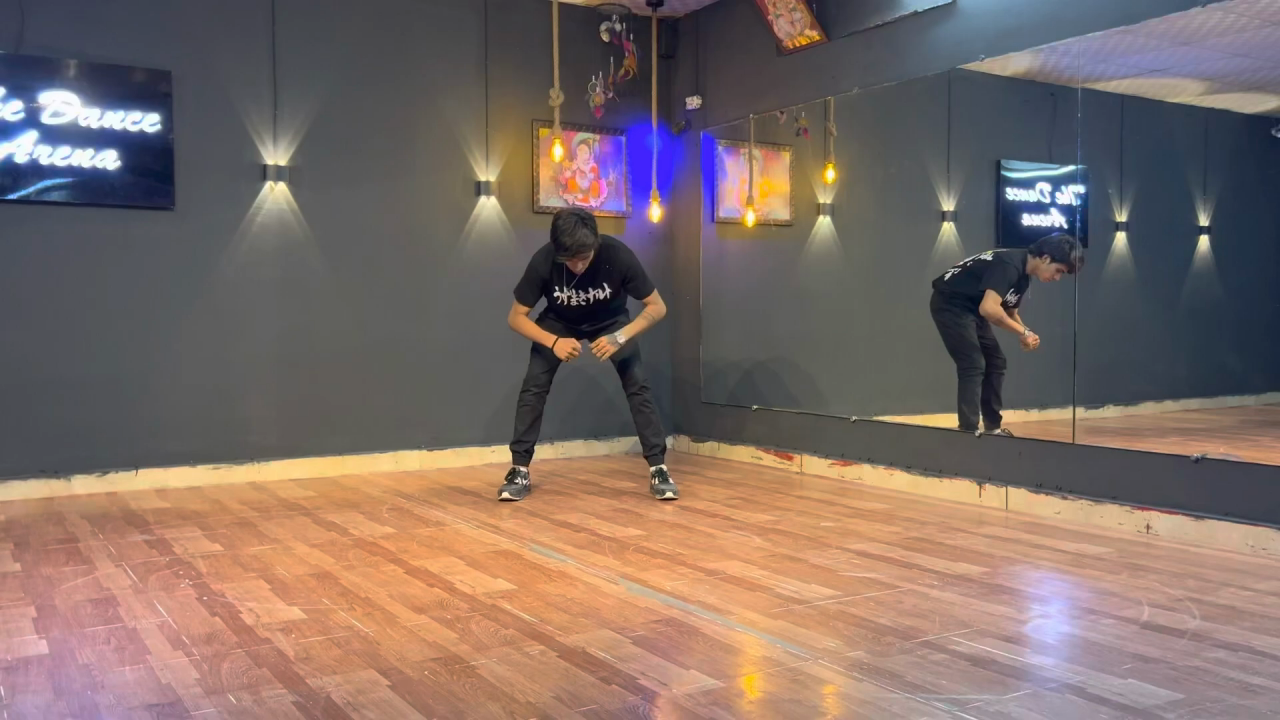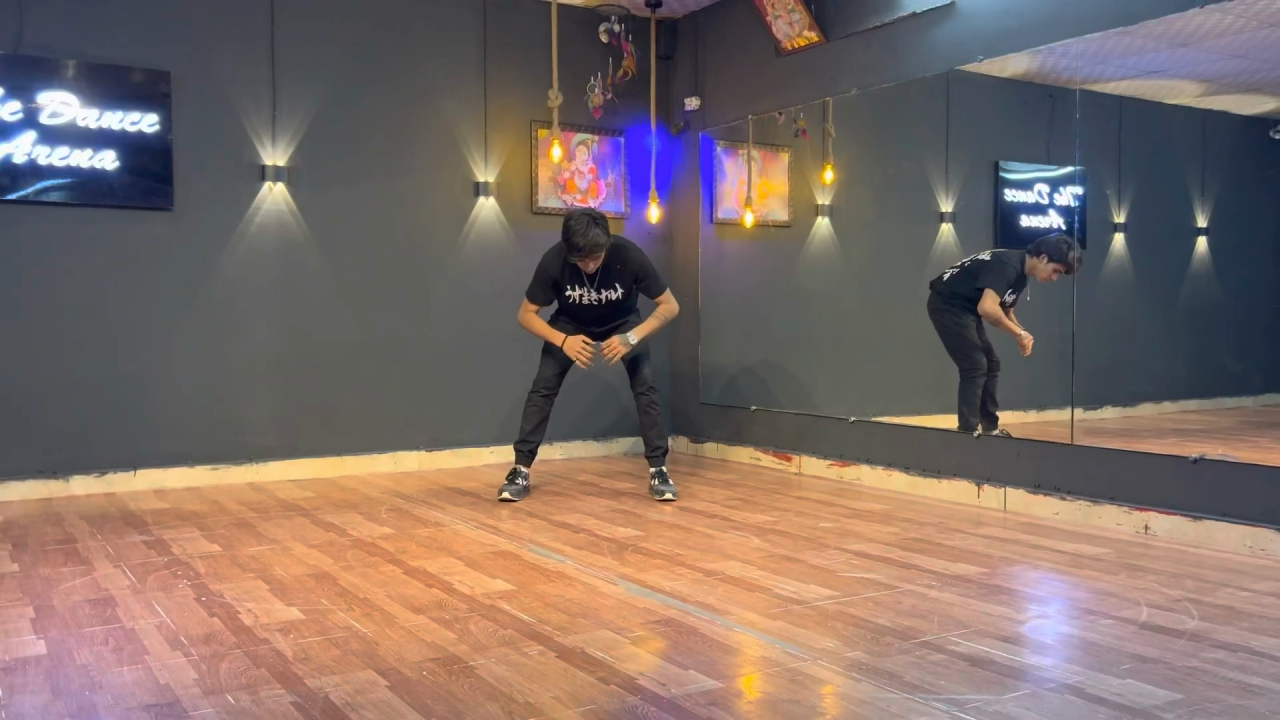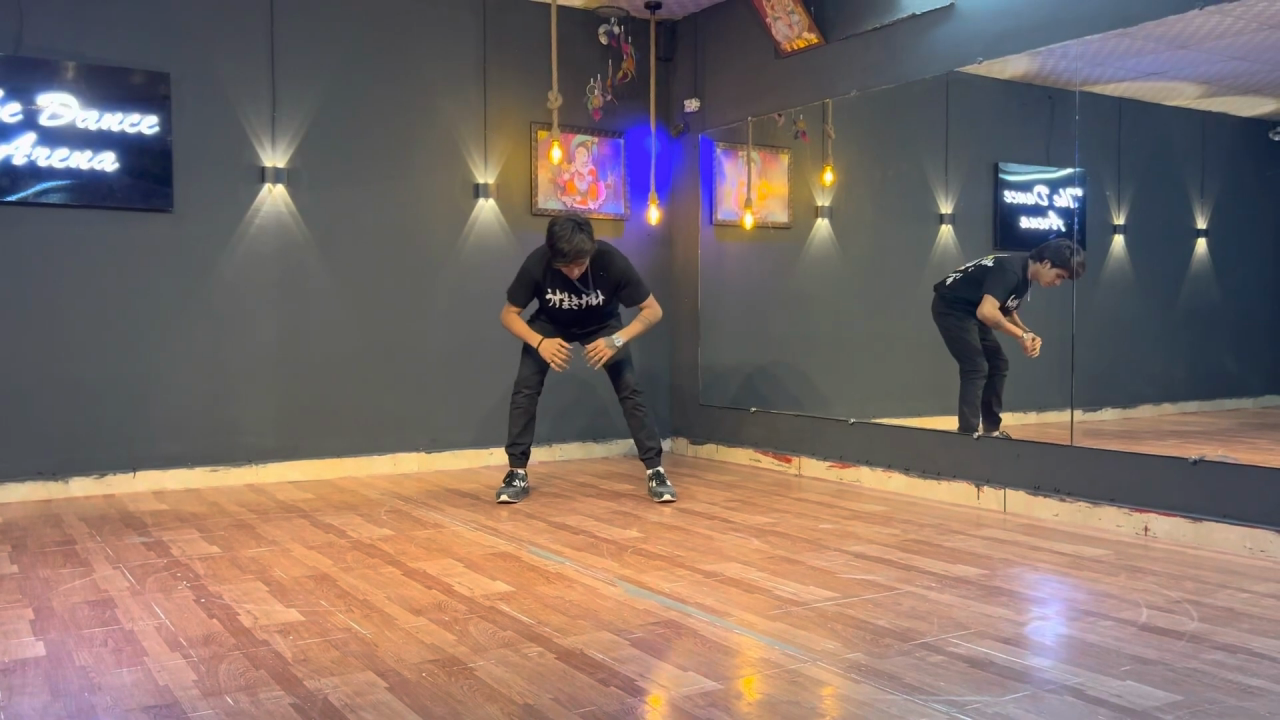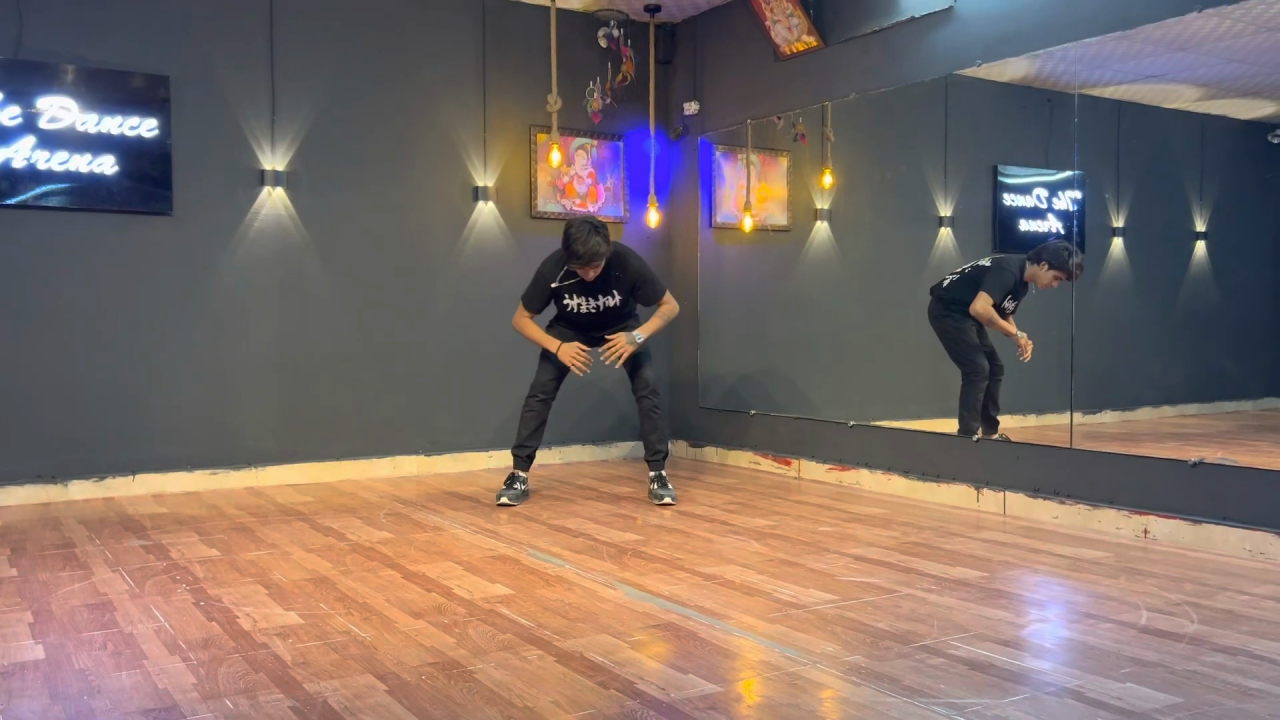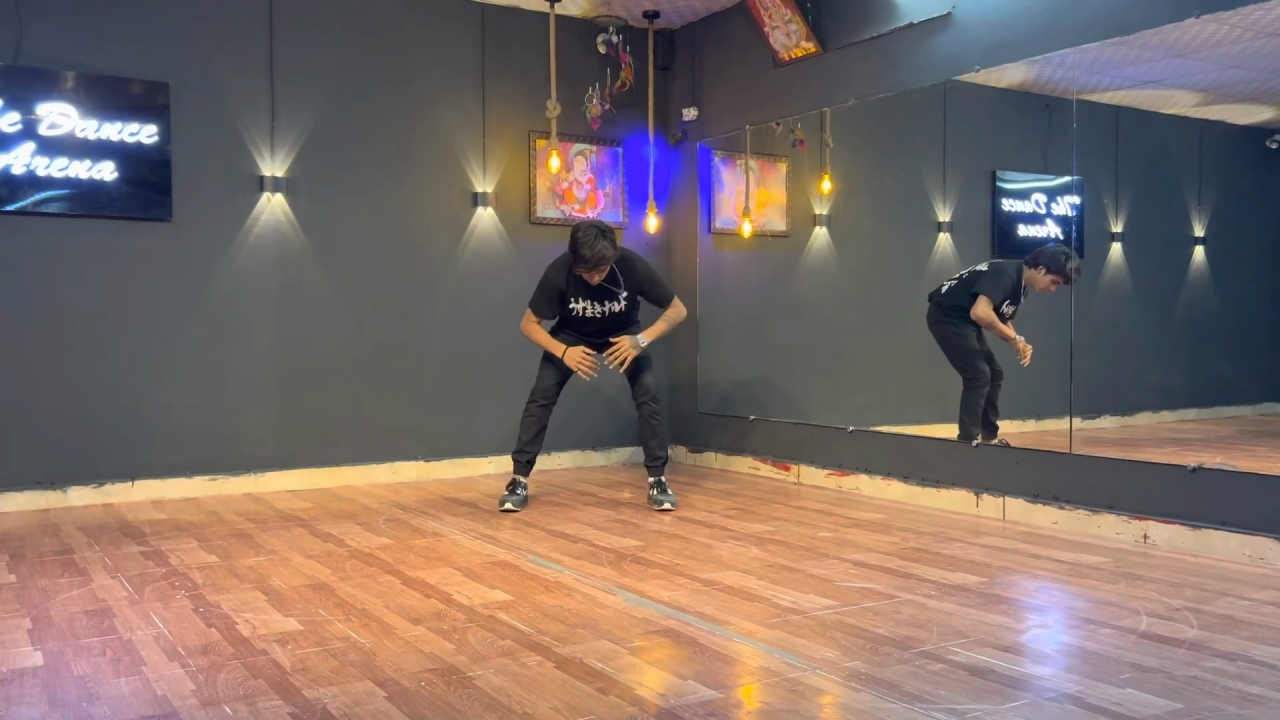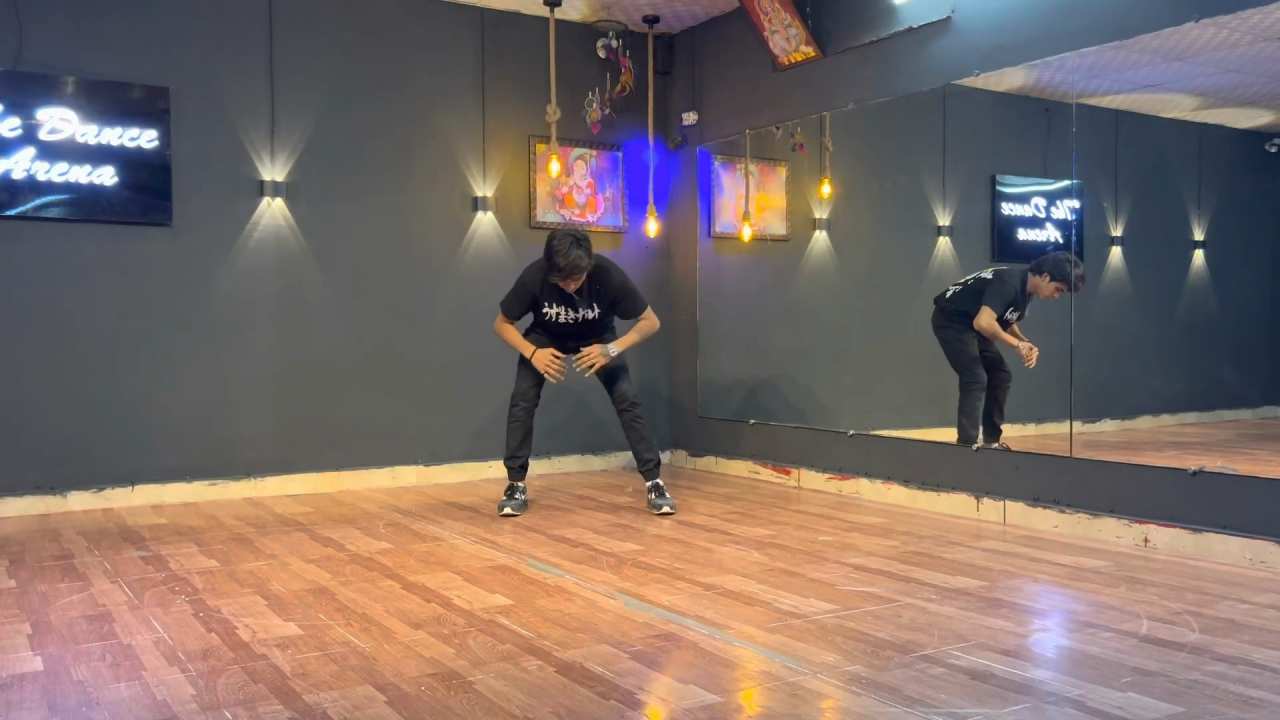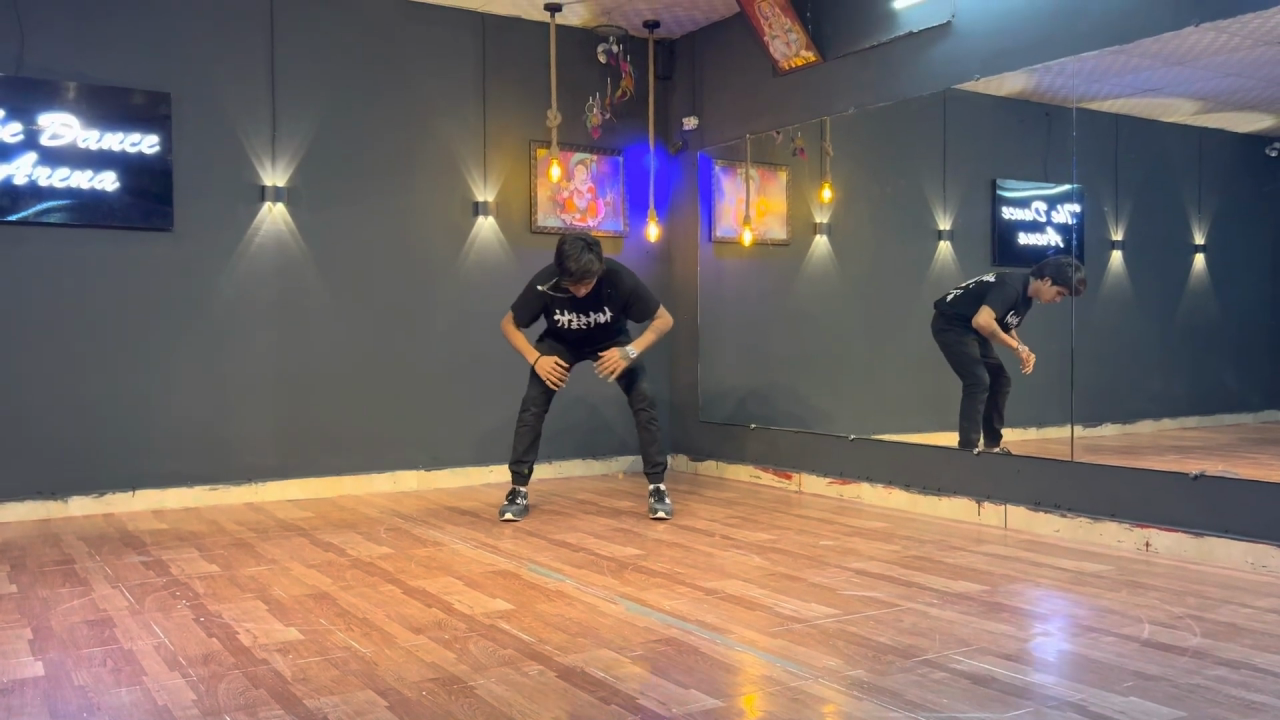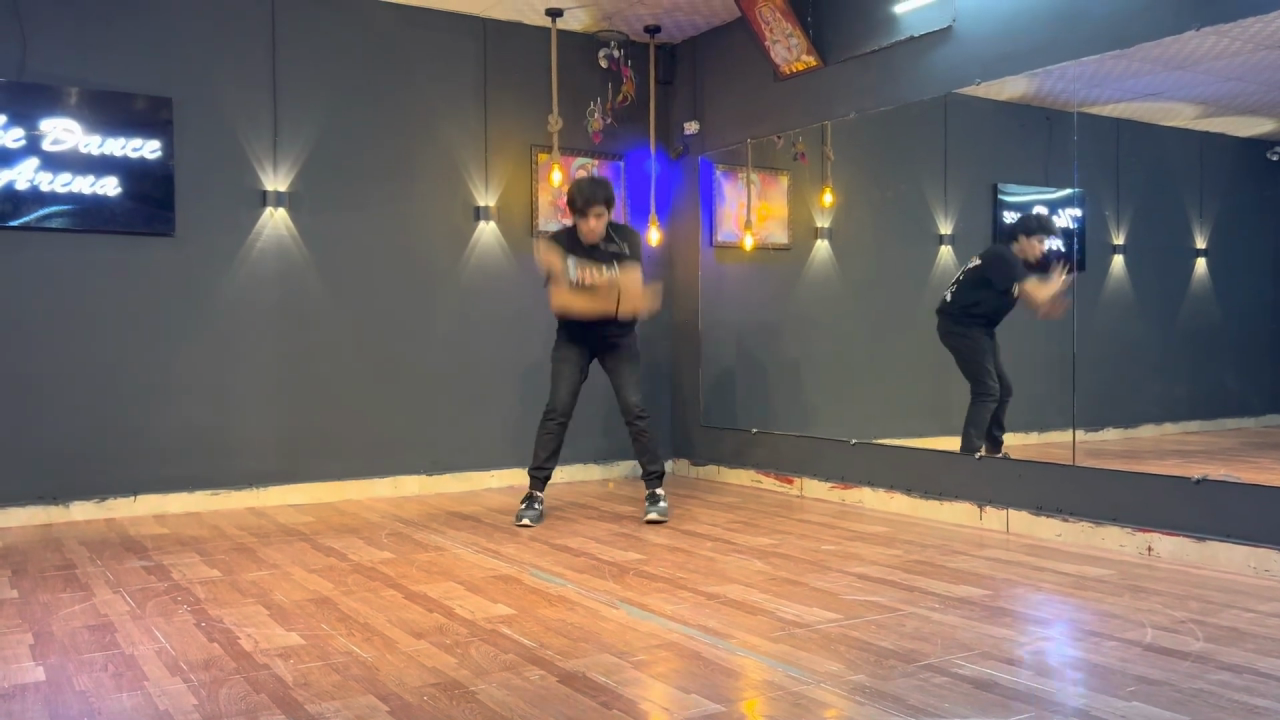
dt=0.3s
person 1, frame 1
left shoulder: (618, 255)
right shoulder: (543, 261)
left elbow: (657, 306)
right elbow: (516, 316)
left wrist: (621, 337)
right wrist: (553, 342)
left hip: (611, 322)
right hip: (559, 324)
left knee: (637, 386)
right knee: (533, 386)
left ankle: (658, 468)
right ankle: (520, 470)
person 1, frame 2
left shoulder: (629, 255)
right shoulder: (554, 260)
left elbow: (669, 306)
right elbow: (526, 313)
left wrist: (632, 338)
right wrist: (563, 341)
left hip: (622, 323)
right hip: (570, 324)
left knee: (645, 387)
right knee: (543, 387)
left ankle: (658, 469)
right ankle: (521, 469)
person 1, frame 3
left shoulder: (612, 261)
right shoulder: (537, 263)
left elbow: (653, 310)
right elbow: (509, 314)
left wrist: (617, 340)
right wrist: (539, 343)
left hip: (603, 326)
right hip: (550, 326)
left knee: (629, 390)
right knee: (525, 388)
left ankle: (655, 471)
right ankle: (517, 472)
person 1, frame 4
left shoulder: (628, 262)
right shoulder: (552, 268)
left elbow: (670, 306)
right elbow: (521, 319)
left wrist: (637, 337)
right wrist: (557, 347)
left hip: (621, 329)
right hip: (569, 330)
left knee: (647, 390)
right knee: (540, 392)
left ankle: (657, 474)
right ankle: (519, 474)
person 1, frame 5
left shoulder: (633, 266)
right shoulder: (558, 272)
left elbow: (677, 310)
right elbow: (529, 323)
left wrist: (642, 340)
right wrist: (563, 352)
left hip: (623, 334)
right hip: (570, 335)
left knee: (647, 397)
right knee: (541, 396)
left ankle: (657, 479)
right ankle: (519, 480)
person 1, frame 6
left shoulder: (609, 275)
right shoulder: (534, 277)
left elbow: (650, 321)
right elbow: (502, 323)
left wrist: (613, 349)
right wrist: (533, 353)
left hip: (597, 339)
right hip: (546, 340)
left knee: (627, 400)
right knee: (522, 400)
left ankle: (654, 481)
right ankle: (516, 484)
person 1, frame 7
left shoulder: (620, 278)
right shoulder: (543, 283)
left elbow: (663, 319)
right elbow: (509, 325)
left wrist: (631, 351)
right wrist: (535, 359)
left hip: (612, 343)
right hip: (559, 344)
left knee: (643, 401)
right knee: (533, 405)
left ankle: (657, 486)
right ankle: (519, 489)
person 1, frame 8
left shoulder: (626, 239)
right shoulder: (559, 242)
left elbow: (648, 300)
right elbow: (558, 300)
right wrist: (614, 304)
left hip: (618, 338)
right hip: (573, 337)
left knee: (635, 410)
right knee: (557, 410)
left ankle: (655, 491)
right ankle: (535, 494)
person 2, frame 1
left shoulder: (1023, 275)
right shoulder: (1010, 265)
left elbow: (1009, 313)
right elbow: (988, 308)
left wrist: (1027, 333)
right wrist: (1023, 331)
left hip: (970, 308)
right hip: (950, 304)
left knee: (996, 363)
right knee: (974, 365)
left ankle: (992, 427)
right ankle: (969, 431)
person 2, frame 2
left shoulder: (1021, 273)
right shoulder: (1008, 265)
left elbow: (1004, 311)
right elbow: (986, 307)
left wrist: (1022, 334)
right wrist: (1019, 333)
left hip: (965, 308)
right hip: (947, 304)
left knee: (990, 365)
right knee: (975, 367)
left ankle: (990, 428)
right ankle: (968, 432)
person 2, frame 3
left shoulder: (1024, 276)
right shoulder: (1011, 271)
left elbow: (1007, 312)
right elbow: (986, 312)
left wrist: (1028, 335)
right wrist: (1021, 335)
left hip: (969, 311)
right hip: (951, 308)
left knee: (998, 364)
right knee: (977, 368)
left ankle: (991, 430)
right ankle: (968, 433)
person 2, frame 4
left shoulder: (1022, 282)
right shoulder: (1007, 271)
left elbow: (1004, 316)
right elbow: (979, 308)
left wrist: (1022, 340)
right wrist: (1016, 334)
left hip: (965, 315)
right hip: (947, 310)
left knee: (994, 369)
right knee: (977, 370)
left ankle: (989, 432)
right ankle: (968, 436)
person 2, frame 5
left shoulder: (1021, 287)
right shoulder: (1004, 275)
left elbow: (1002, 321)
right elbow: (979, 312)
left wrist: (1020, 344)
right wrist: (1015, 337)
left hip: (964, 321)
right hip: (946, 317)
left knee: (993, 374)
right knee: (979, 376)
left ankle: (989, 437)
right ankle: (967, 441)
person 2, frame 6
left shoulder: (1025, 291)
right shoulder: (1009, 284)
left elbow: (1007, 323)
right elbow: (983, 323)
left wrist: (1026, 345)
right wrist: (1018, 345)
left hip: (970, 324)
right hip: (951, 321)
left knee: (1001, 376)
right knee: (976, 379)
left ankle: (991, 440)
right ankle: (967, 444)
person 2, frame 7
left shoulder: (1026, 296)
right shoulder: (1011, 287)
left elbow: (1005, 326)
right elbow: (981, 321)
left wrist: (1024, 351)
right wrist: (1017, 347)
left hip: (971, 330)
right hip: (951, 325)
left knee: (1000, 381)
right knee: (978, 382)
left ankle: (992, 445)
right ankle: (967, 449)
person 2, frame 8
left shoulder: (1018, 266)
right shoulder: (1006, 262)
left elbow: (1034, 300)
right elbow: (1037, 298)
left wrist: (1050, 306)
right wrist: (1056, 284)
left hip: (979, 328)
right hip: (960, 327)
left knee: (1003, 389)
right knee: (988, 390)
left ankle: (993, 449)
right ankle: (969, 452)
